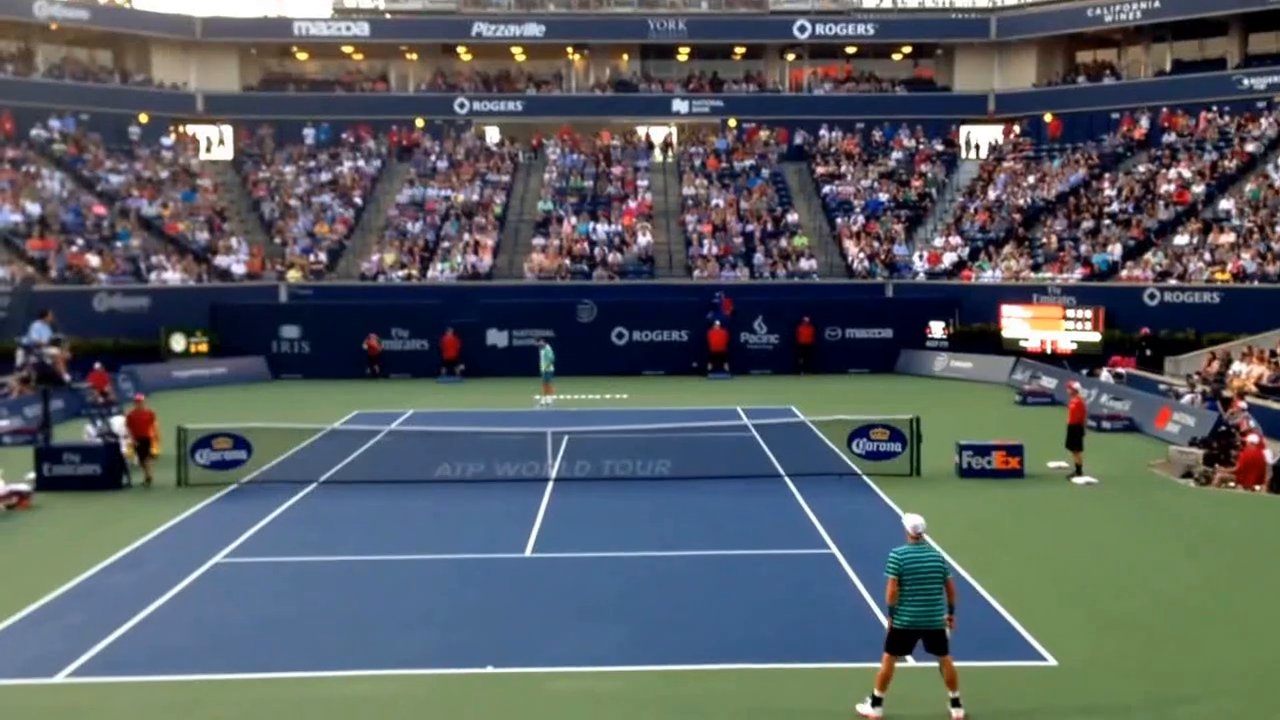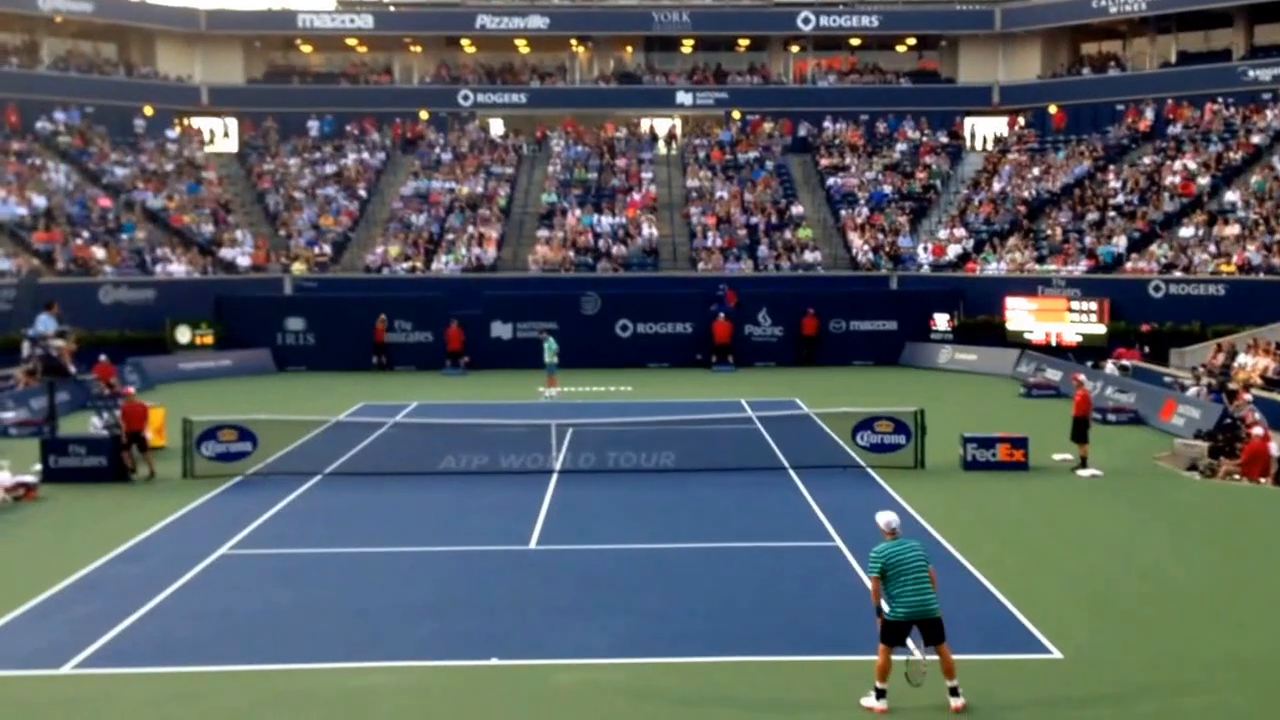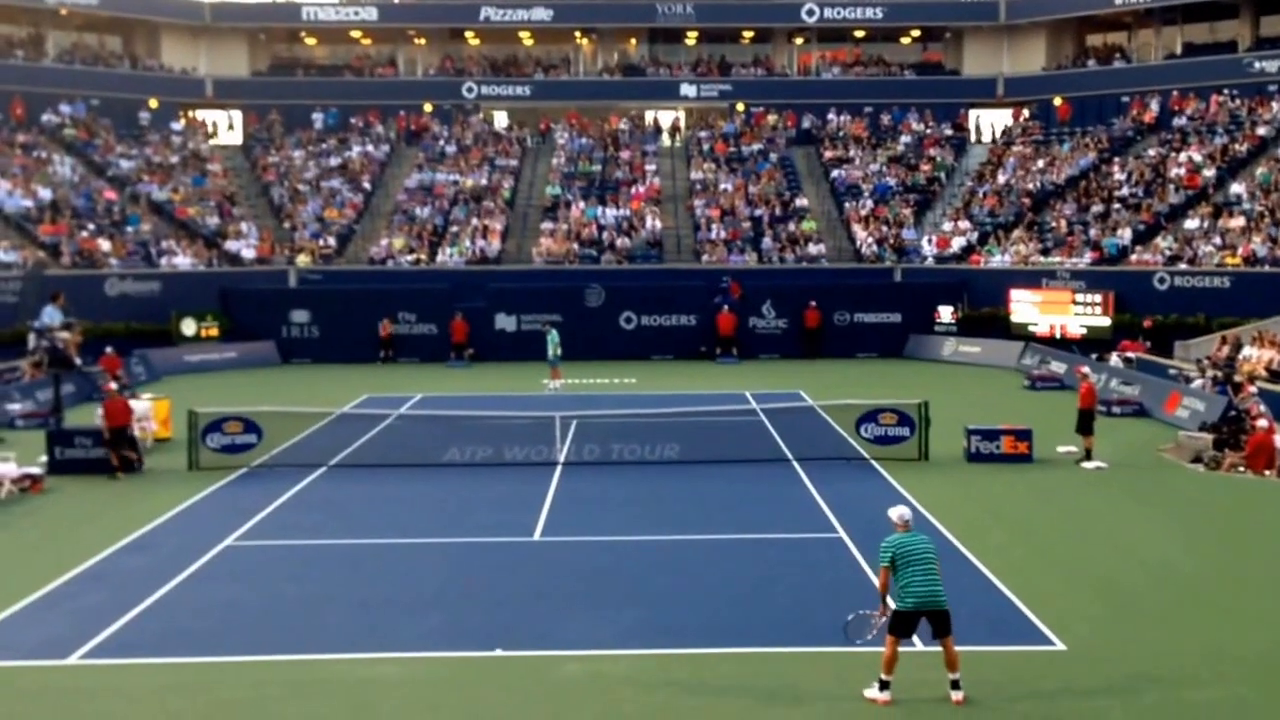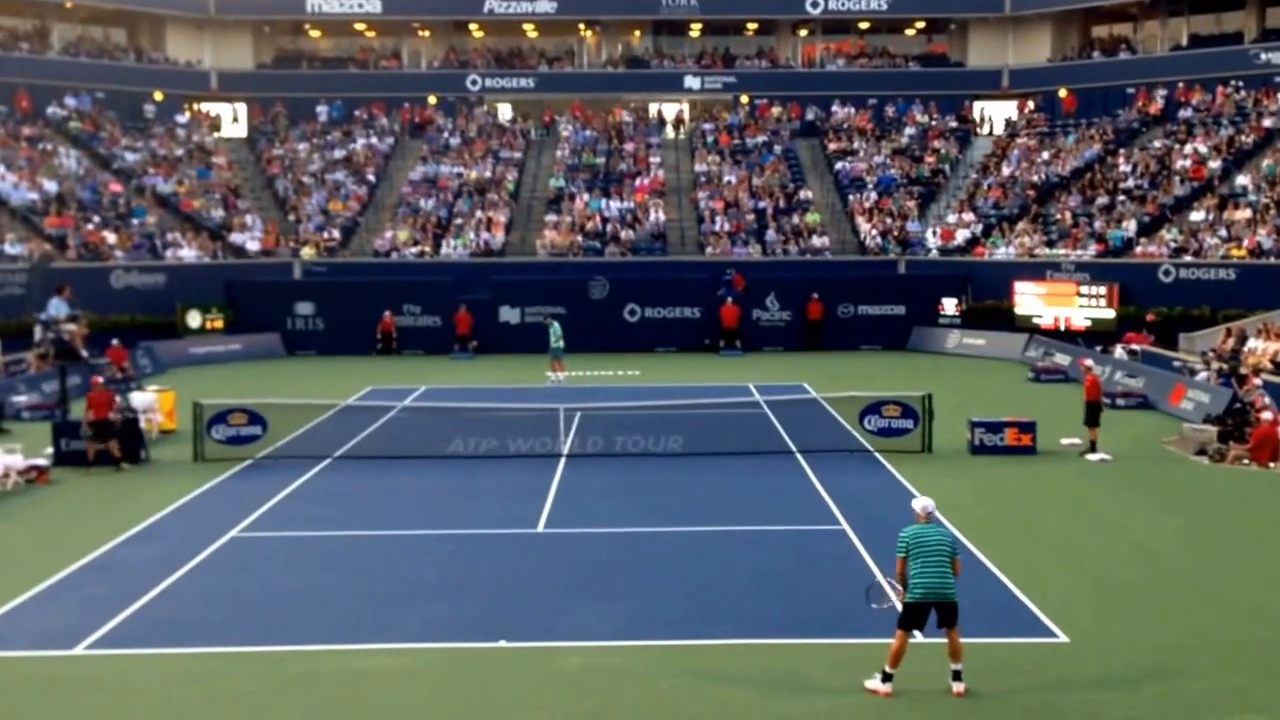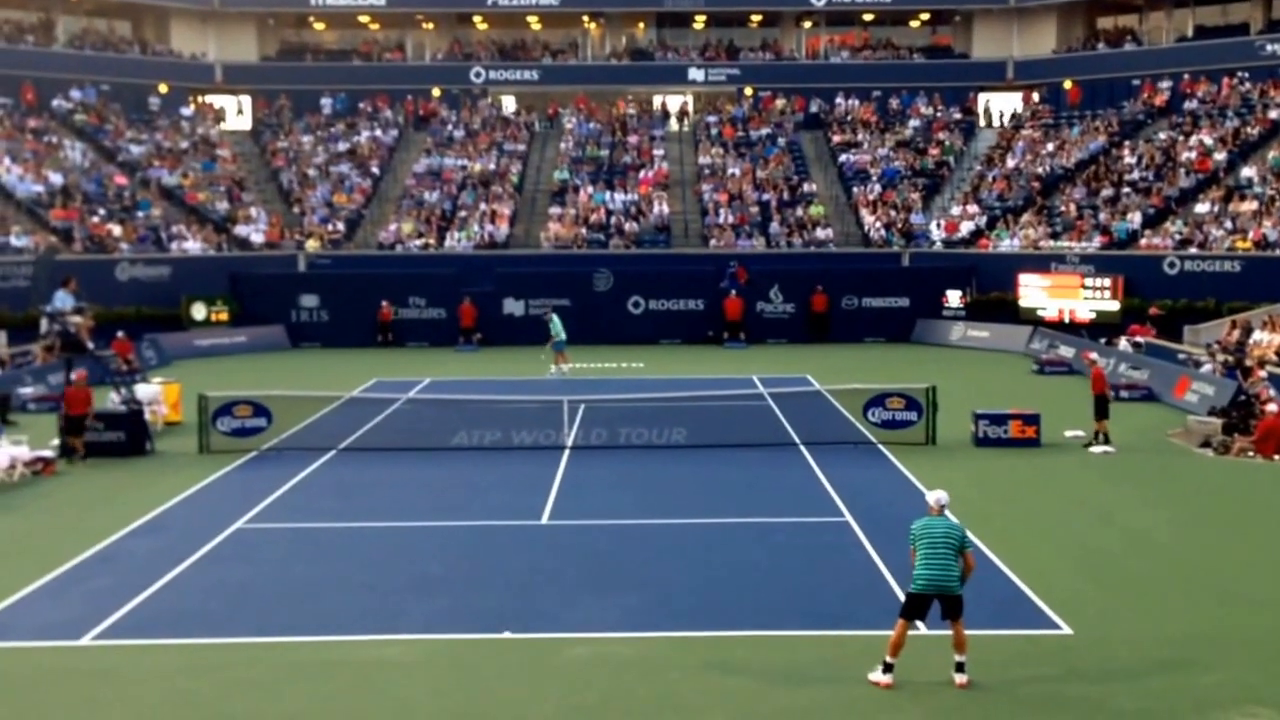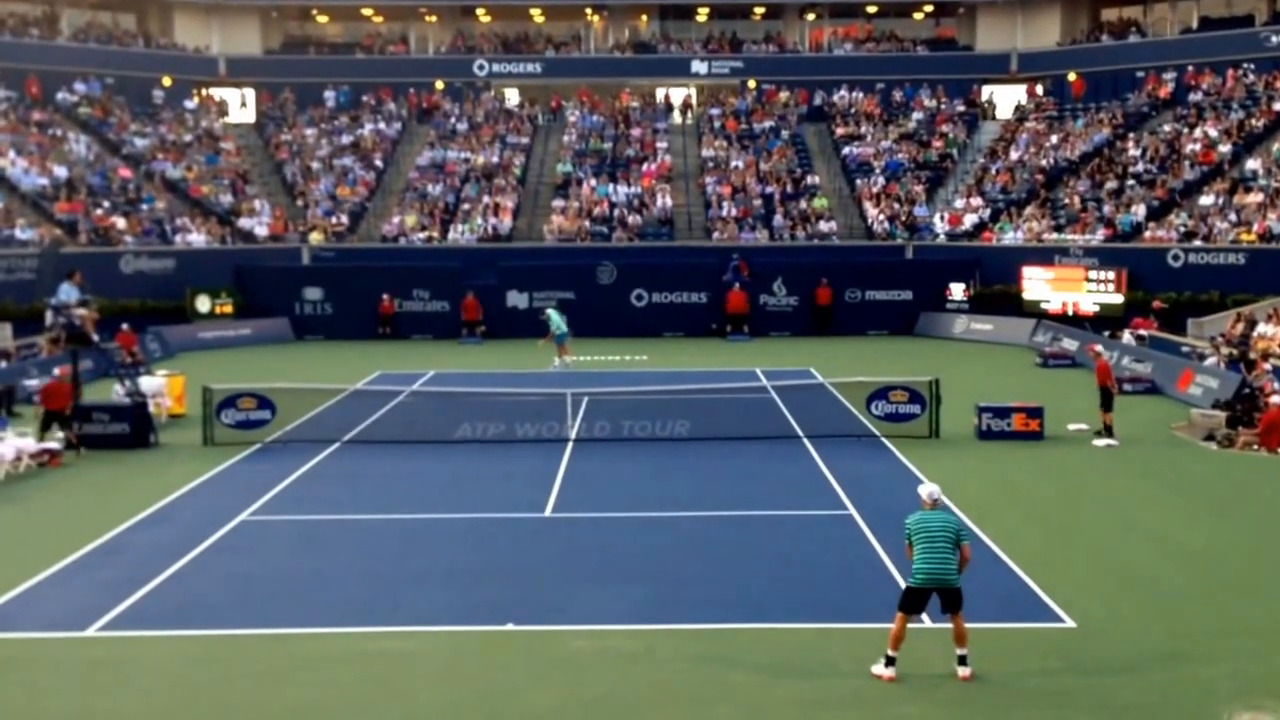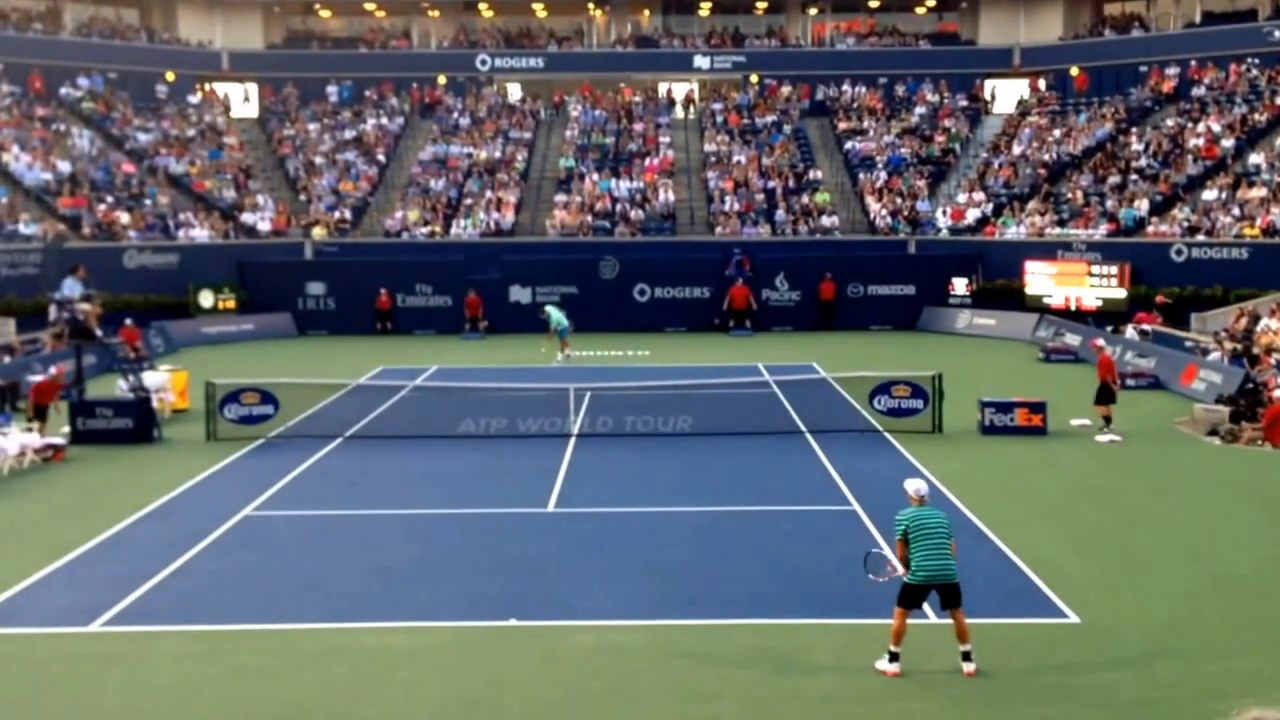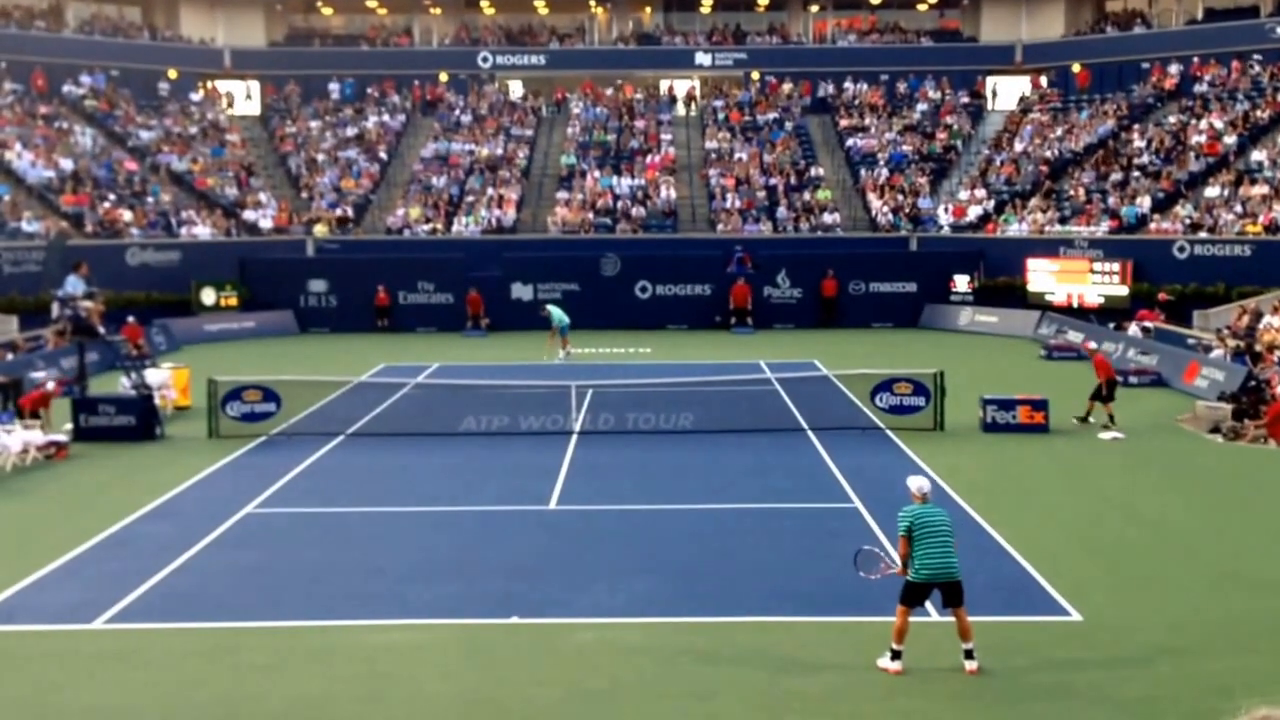
dt=0.3s
person 1, frame 1
left shoulder: (897, 555)
right shoulder: (938, 556)
left elbow: (892, 590)
right elbow: (950, 588)
left wrist: (891, 616)
right wrist: (951, 612)
left hip: (905, 621)
right hip: (935, 620)
left knee: (888, 660)
right knee: (946, 660)
person 1, frame 2
left shoulder: (878, 553)
right shoulder: (916, 546)
left elbow: (876, 588)
right elbow: (931, 578)
left wrist: (879, 614)
left hip: (899, 612)
right hip: (929, 608)
left knee: (884, 650)
right knee: (943, 649)
left ankle: (879, 698)
right ankle: (955, 697)
person 1, frame 3
left shoulder: (889, 543)
right shoulder: (926, 541)
left elbow: (884, 579)
left wrist: (883, 603)
left hip: (908, 602)
right hip: (938, 599)
left knee: (892, 642)
right knee: (947, 642)
left ankle: (883, 690)
right ankle: (956, 689)
person 1, frame 4
left shoulder: (907, 533)
right shoulder: (947, 534)
left elbow: (900, 569)
right elbow: (957, 570)
left wrist: (904, 589)
left hip: (918, 593)
right hip: (947, 592)
left knee: (902, 635)
right knee: (953, 633)
left ankle: (885, 681)
right ankle: (957, 681)
person 1, frame 5
left shoulder: (917, 525)
right shoulder: (958, 528)
right elbow: (970, 564)
right wrist: (960, 582)
left hip: (921, 584)
right hip: (950, 585)
left knee: (902, 625)
right knee: (957, 624)
left ankle: (886, 672)
right ankle: (960, 673)
person 1, frame 6
left shoulder: (912, 520)
right shoulder: (954, 521)
right elbow: (966, 556)
left hip: (920, 578)
right hip: (949, 578)
left knee: (901, 618)
right knee: (957, 617)
left ankle: (889, 666)
right ankle: (963, 666)
person 1, frame 7
left shoulder: (903, 516)
right shoulder: (942, 516)
left elbow: (901, 553)
right elbow: (952, 551)
left wrist: (907, 568)
left hip: (919, 575)
right hip: (948, 573)
left knee: (900, 613)
right knee: (957, 614)
left ankle: (892, 662)
right ankle: (967, 661)
person 1, frame 8
left shoulder: (907, 513)
right shoulder: (943, 514)
left elbow: (903, 550)
left wrist: (904, 566)
left hip: (921, 574)
right hip: (950, 571)
left knee: (902, 611)
right knee: (960, 612)
left ankle: (895, 660)
right ankle: (970, 659)
